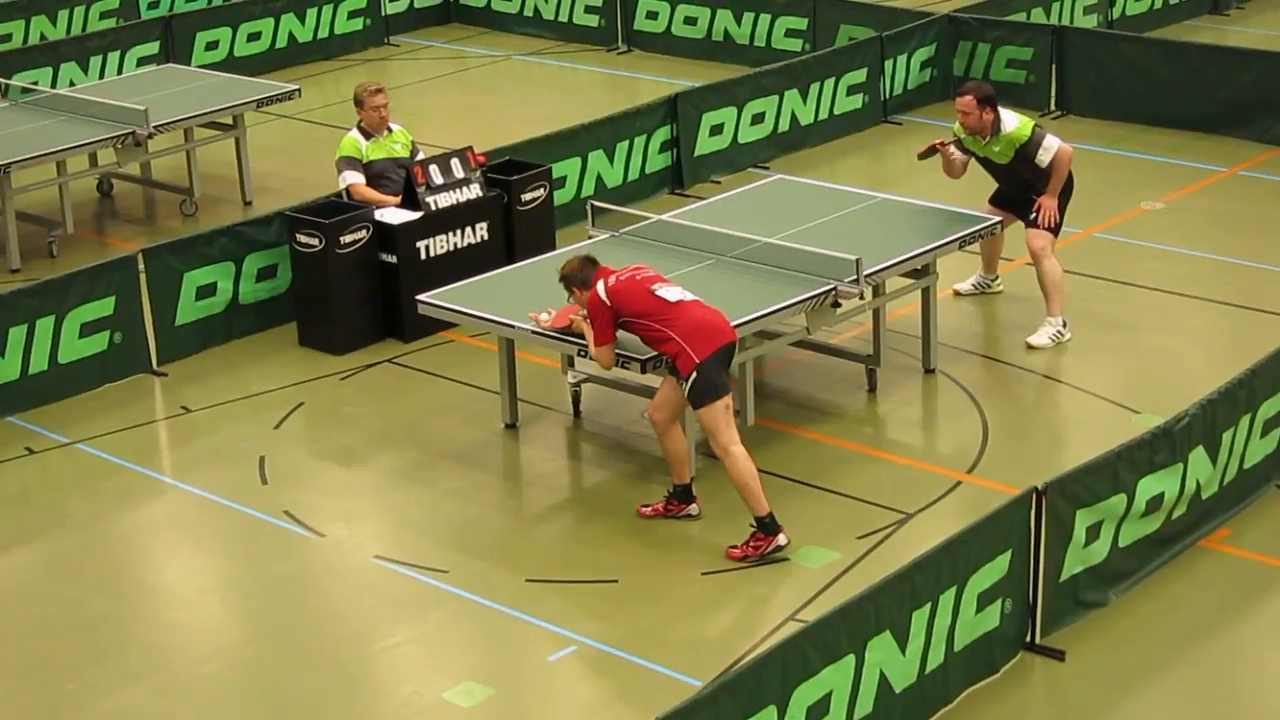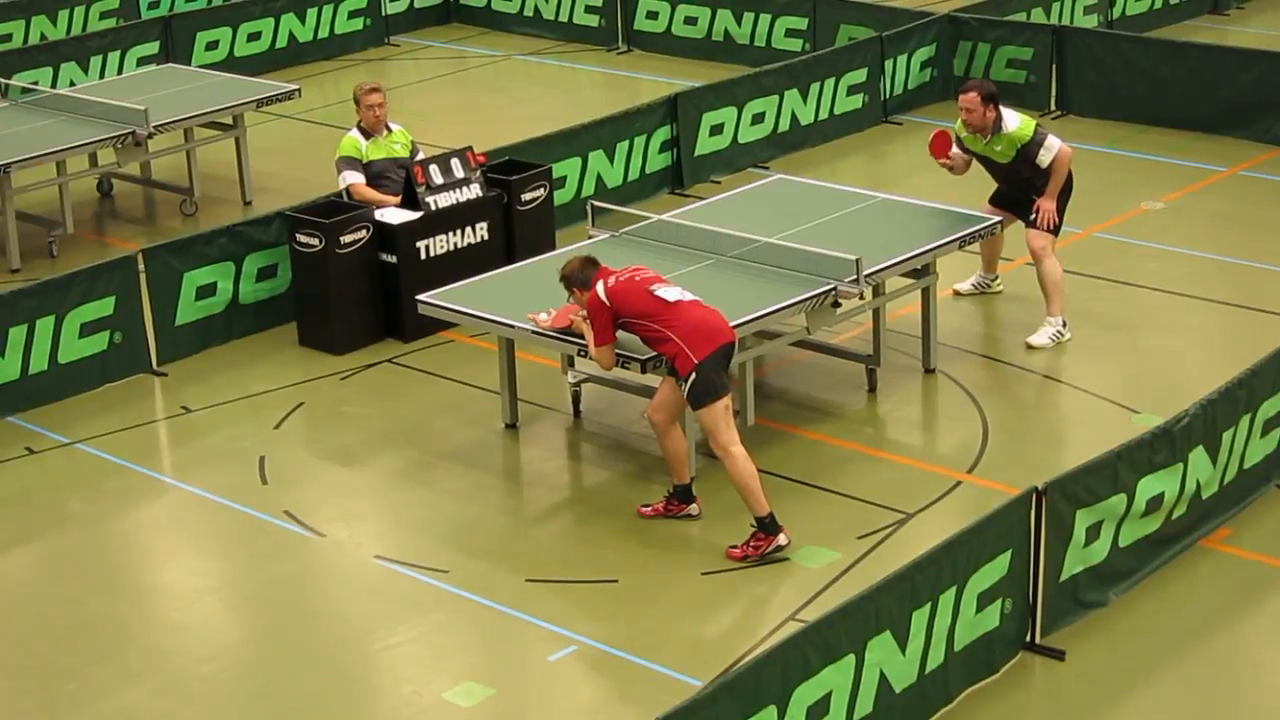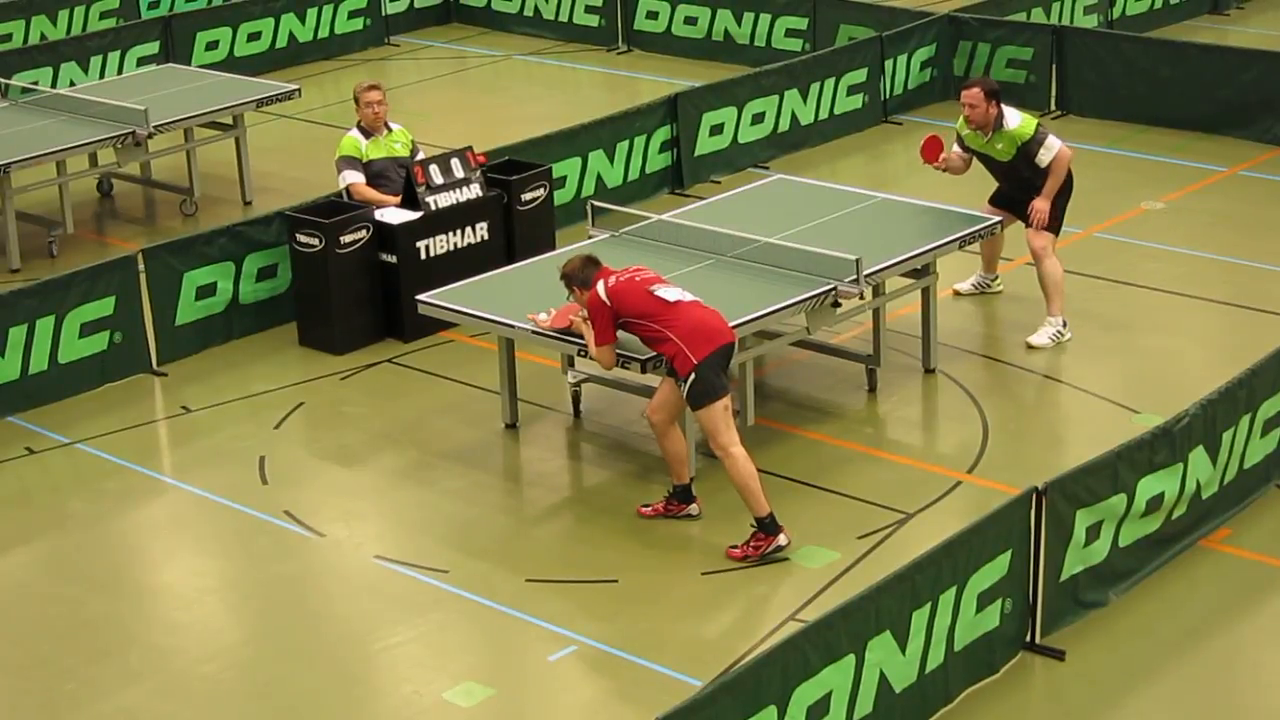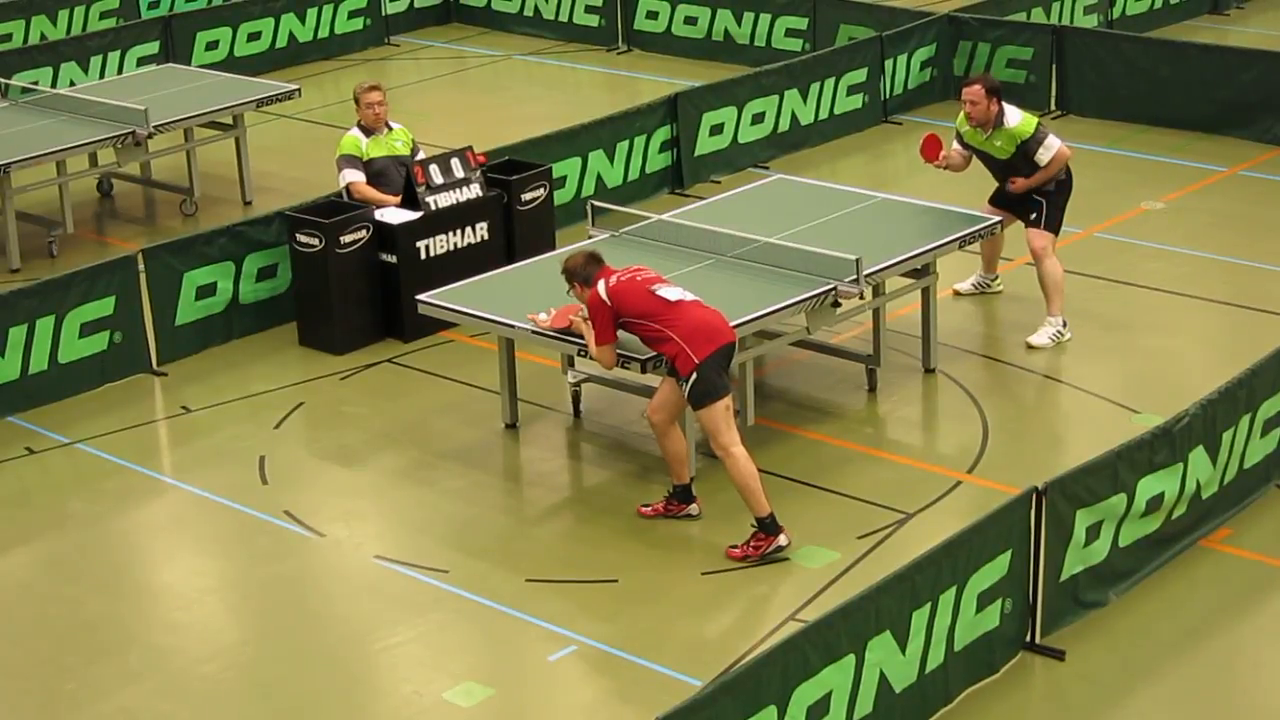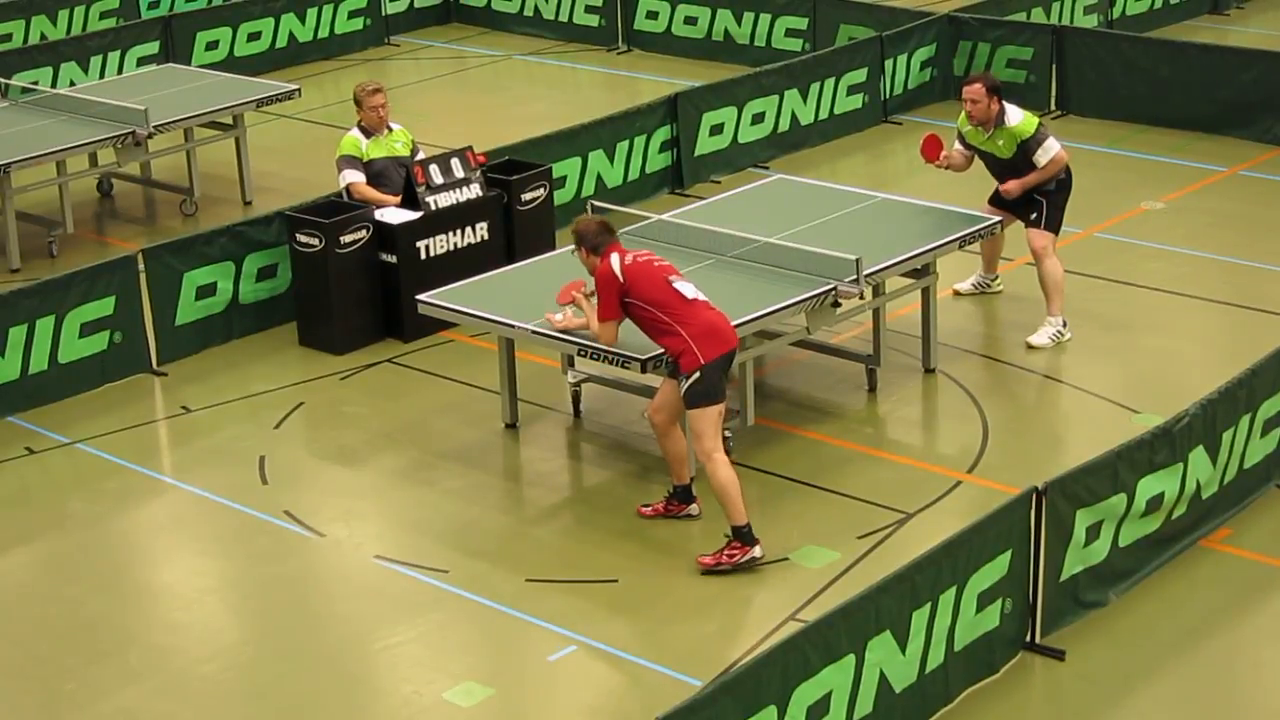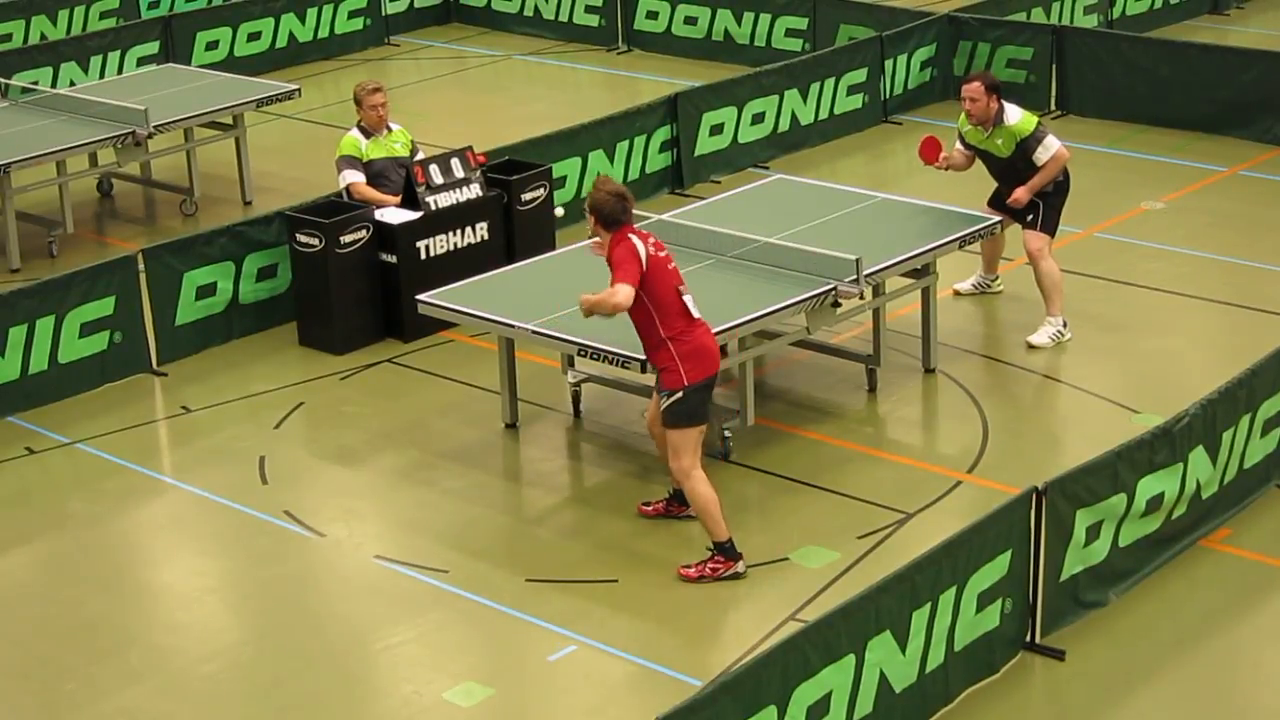
dt=0.5s
person 1, frame 1
left shoulder: (598, 297)
right shoulder: (632, 271)
left elbow: (606, 361)
left wrist: (586, 329)
left hip: (698, 346)
right hip: (716, 329)
left knee: (725, 445)
right knee: (661, 415)
left ankle: (769, 531)
right ankle: (683, 498)
person 1, frame 2
left shoulder: (597, 297)
right shoulder: (632, 272)
left elbow: (606, 361)
left wrist: (585, 329)
right wrist: (590, 323)
left hip: (697, 346)
right hip: (715, 329)
left knee: (725, 445)
right knee: (659, 416)
left ankle: (770, 531)
right ankle: (683, 498)
person 1, frame 3
left shoulder: (598, 297)
right shoulder: (632, 272)
left elbow: (607, 361)
left wrist: (585, 329)
right wrist: (588, 323)
left hip: (698, 347)
right hip: (715, 330)
left knee: (725, 445)
right knee: (659, 416)
left ankle: (770, 531)
right ankle: (683, 499)
person 1, frame 4
left shoulder: (598, 296)
right shoulder: (632, 273)
left elbow: (607, 361)
left wrist: (585, 330)
right wrist: (582, 323)
left hip: (699, 347)
right hip: (715, 330)
left knee: (726, 445)
right knee: (659, 416)
left ankle: (770, 531)
right ankle: (682, 498)
person 1, frame 5
left shoulder: (607, 271)
right shoulder: (635, 258)
left elbow: (608, 337)
right elbow: (624, 309)
left wrist: (585, 306)
right wrist: (573, 322)
left hip: (703, 347)
right hip: (713, 335)
left knee: (708, 450)
right knee: (660, 416)
left ankle: (744, 542)
right ankle: (683, 498)
person 1, frame 6
left shoulder: (626, 250)
right shoulder: (641, 239)
left elbow: (620, 300)
left wrist: (590, 302)
left hip: (685, 364)
right hip: (694, 351)
left knee: (685, 466)
right knee: (656, 424)
left ankle: (727, 556)
right ankle: (681, 501)
person 2, frame 1
left shoulder: (1016, 131)
right shoulder: (963, 131)
left elbow: (1064, 152)
right elbow: (956, 172)
left wrist: (1052, 195)
right wrist: (946, 156)
left hip: (1048, 188)
right hip: (1015, 185)
left knee: (1039, 247)
left ankle: (1057, 324)
right ankle: (988, 278)
person 2, frame 2
left shoulder: (1018, 130)
right shoulder: (964, 128)
left elbow: (1064, 154)
right elbow: (963, 164)
left wrist: (1050, 198)
right wrist: (951, 162)
left hip: (1048, 186)
right hip: (1014, 185)
left knee: (1039, 247)
left ankle: (1057, 323)
right ankle: (988, 277)
person 2, frame 3
left shoulder: (1019, 129)
right shoulder: (966, 126)
left elbow: (1064, 155)
right elbow: (962, 162)
left wrist: (1045, 199)
right wrist: (947, 163)
left hip: (1049, 185)
right hip: (1015, 184)
left knee: (1040, 247)
left ankle: (1057, 323)
right ankle: (988, 278)
person 2, frame 4
left shoulder: (1019, 127)
right shoulder: (966, 123)
left elbow: (1063, 154)
right elbow: (962, 159)
left wrist: (1029, 183)
right wrist: (947, 160)
left hip: (1048, 184)
right hip: (1013, 183)
left knee: (1040, 247)
left ankle: (1056, 323)
right ankle: (988, 278)
person 2, frame 5
left shoulder: (1020, 126)
right shoulder: (967, 122)
left elbow: (1059, 159)
right elbow: (964, 159)
left wrist: (1022, 184)
right wrist: (948, 160)
left hip: (1048, 184)
right hip: (1013, 183)
left knee: (1040, 246)
left ankle: (1057, 323)
right ankle: (988, 278)
person 2, frame 6
left shoulder: (1019, 125)
right shoulder: (967, 123)
left elbow: (1060, 156)
right elbow: (965, 158)
left wrist: (1029, 190)
right wrist: (949, 160)
left hip: (1046, 186)
right hip: (1012, 184)
left knee: (1036, 248)
left ankle: (1056, 323)
right ankle: (989, 278)
